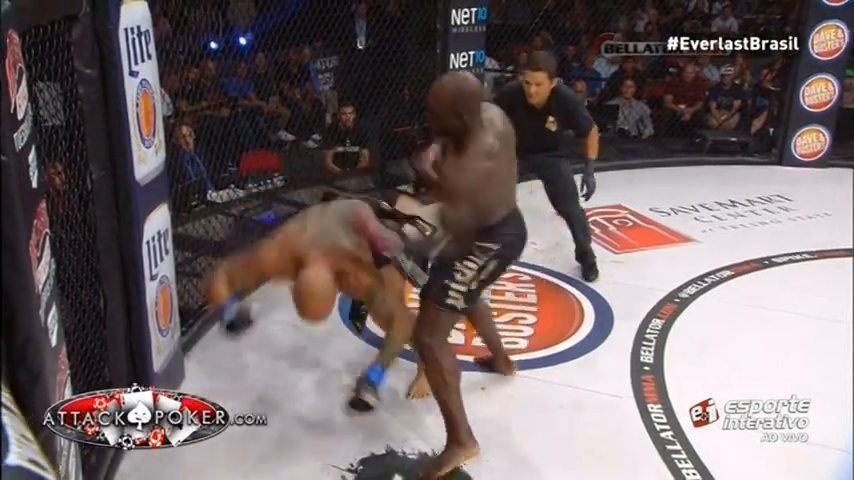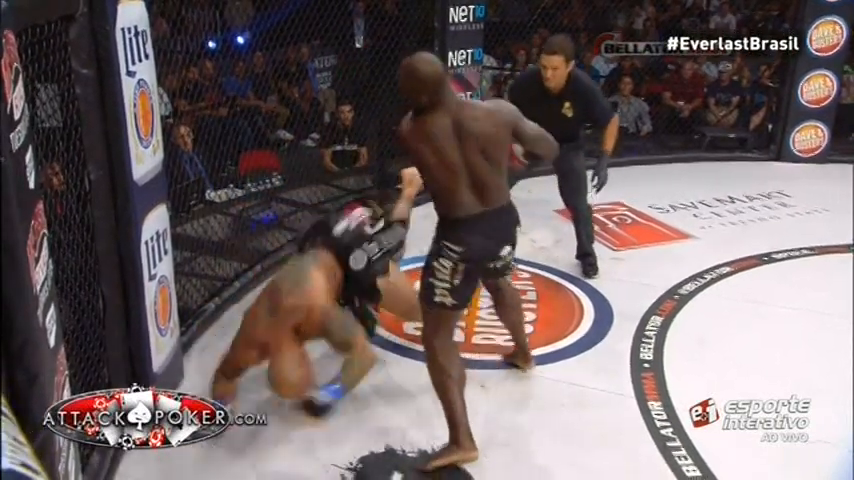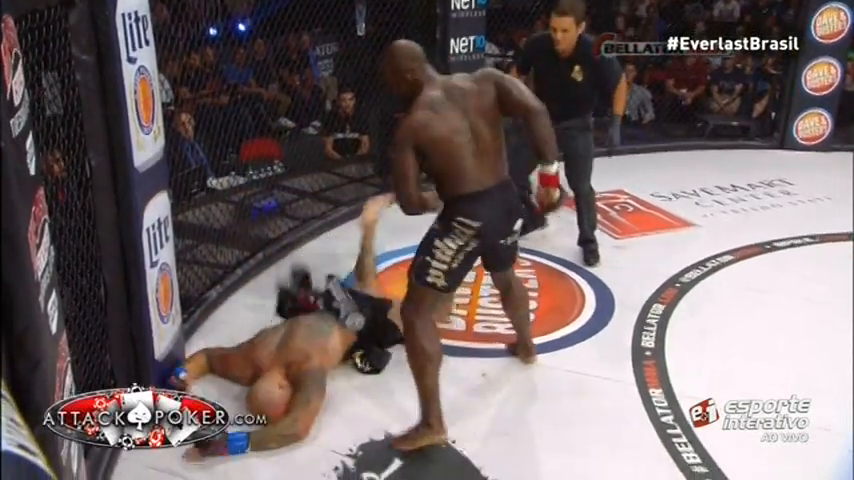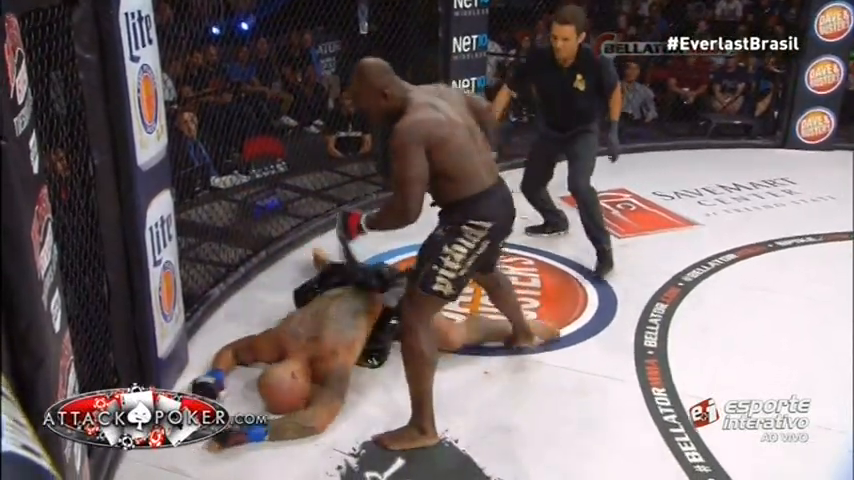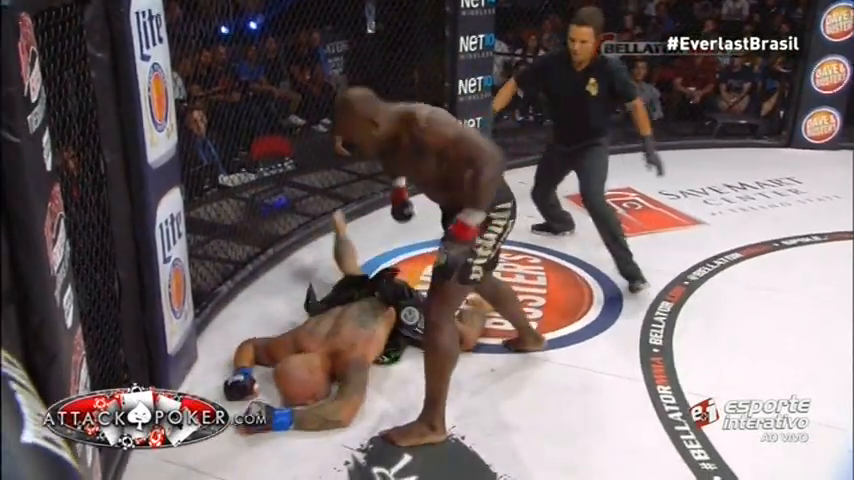
dt=0.4s
person 1, frame 1
left shoulder: (462, 172)
right shoulder: (488, 113)
left elbow: (452, 238)
right wrist: (432, 154)
left hip: (484, 243)
right hip: (505, 225)
left knee: (429, 335)
right knee: (468, 298)
left ankle: (460, 440)
right ankle: (500, 357)
person 1, frame 2
left shoulder: (413, 133)
right shoulder: (499, 113)
right elbow: (549, 148)
left wrist: (454, 86)
left hip: (458, 239)
right hip: (503, 223)
left knee: (437, 337)
right knee: (499, 284)
left ankle: (461, 441)
right ankle: (522, 352)
person 1, frame 3
left shoulder: (410, 127)
right shoulder: (485, 81)
left elbow: (411, 203)
right elbow: (536, 112)
left wrist: (429, 201)
right wrist: (549, 171)
left hip: (466, 218)
right hip: (507, 201)
left knee: (415, 312)
right knee: (505, 276)
left ankle: (431, 423)
right ankle: (526, 345)
person 1, frame 4
left shoulder: (407, 131)
right shoulder: (442, 93)
left elbow: (406, 210)
right elbow: (487, 112)
left wrist: (360, 222)
left hip: (469, 219)
right hip: (498, 202)
left knee: (414, 315)
right knee: (486, 272)
left ankle: (422, 427)
right ankle: (522, 332)
person 1, frame 5
left shoulder: (423, 126)
right shoulder: (388, 131)
left elbow: (489, 158)
left wrist: (469, 224)
right wrist: (399, 190)
left hip: (484, 211)
right hip: (459, 207)
left knee: (438, 312)
right knee: (480, 279)
left ankle: (432, 423)
right ankle: (529, 336)
person 2, frame 1
left shoulder: (358, 276)
right shoulder: (275, 257)
left elbow: (398, 322)
right elbow: (216, 280)
right wrist: (229, 309)
left hip: (372, 219)
left knee: (390, 312)
person 2, frame 2
left shoulder: (311, 313)
right shoulder: (252, 343)
left elbow: (365, 354)
right elbow: (225, 377)
left wrist: (334, 390)
right wrist: (221, 397)
left hip: (344, 257)
right hip: (320, 253)
person 2, frame 3
left shoulder: (310, 369)
right shoulder: (251, 359)
left elbow: (298, 430)
right elbow: (204, 356)
left wrist: (234, 444)
right wrist: (180, 379)
left hip: (360, 323)
right hip: (325, 316)
person 2, frame 4
left shoulder: (333, 361)
right shoulder: (280, 342)
left elbow: (315, 422)
right elbow: (230, 351)
left wrist: (256, 433)
right wrist: (215, 377)
left hip: (378, 294)
right hip: (339, 289)
left knee: (453, 337)
left ankle: (526, 327)
right ankle: (324, 262)
person 2, frame 5
left shoulder: (352, 356)
right shoulder: (296, 343)
left elbow: (343, 414)
right elbow: (248, 347)
left wrist: (281, 419)
right wrist: (241, 373)
left hip: (394, 306)
right hip: (358, 297)
left knee: (465, 337)
right knee: (352, 274)
left ankle: (480, 305)
right ankle: (340, 229)
person 3, frame 1
left shoulder: (567, 100)
right shoulder: (508, 95)
left elbow: (591, 132)
left wrist: (589, 170)
left hip: (550, 156)
left knee: (571, 209)
left ankle: (586, 257)
person 3, frame 2
left shoulder: (585, 88)
right shoulder: (527, 81)
left elbow: (611, 122)
left wrist: (603, 162)
left hip: (567, 145)
left knee: (578, 203)
left ankle: (586, 254)
person 3, frame 3
left shoulder: (595, 53)
right shoulder: (537, 45)
left elbow: (620, 84)
right elbow: (518, 74)
left wrist: (615, 124)
left hip: (576, 124)
left knee: (580, 185)
left ankle: (588, 242)
person 3, frame 4
left shoulder: (596, 62)
right shoulder: (539, 59)
left elbow: (614, 91)
right elbow: (509, 90)
left wrist: (612, 130)
left hip: (583, 132)
right hip: (550, 131)
left knee: (579, 185)
right knee: (530, 185)
left ankle: (603, 249)
right ankle: (555, 222)
person 3, frame 5
left shoulder: (609, 69)
right shoulder: (552, 63)
left elbow: (635, 104)
right elbow: (514, 85)
left wrist: (648, 145)
left hip: (592, 145)
right hip: (560, 143)
left knee: (594, 200)
right knee: (540, 193)
left ankle: (630, 270)
right ankle: (560, 223)
